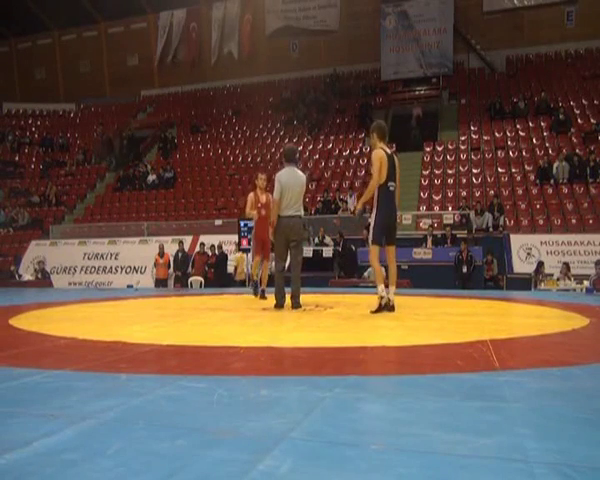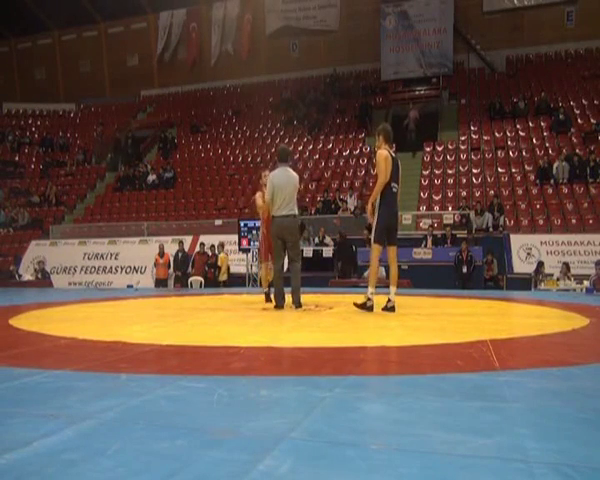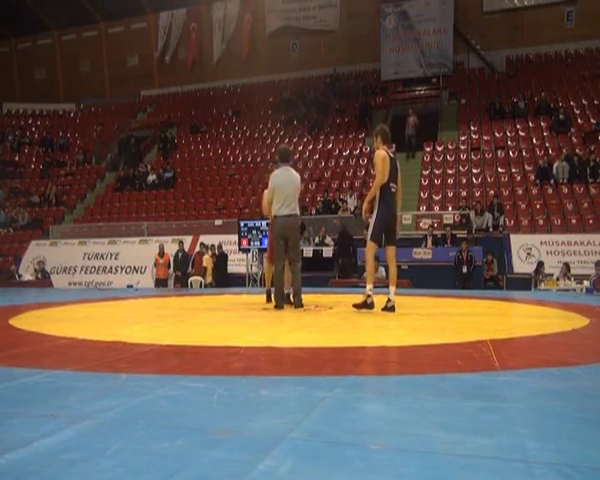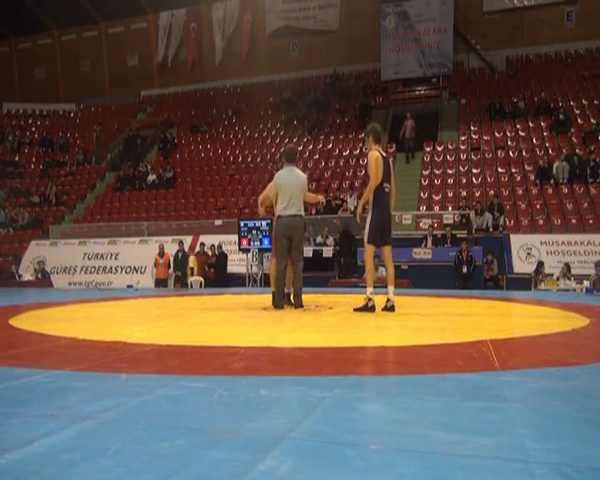
dt=0.4s
person 1, frame 1
left shoulder: (377, 152)
right shoulder: (393, 156)
left elbow: (375, 181)
left wrist: (361, 201)
left hip: (380, 209)
right hip: (393, 210)
left knee: (373, 255)
right knee: (391, 257)
left ankle: (383, 294)
right ankle: (390, 300)
person 1, frame 2
left shoulder: (382, 153)
right shoulder: (396, 159)
left elbow: (382, 180)
left wrist: (370, 202)
left hip: (383, 208)
right hip: (394, 210)
left knee: (374, 255)
right knee: (392, 257)
left ankle: (370, 299)
right ankle: (391, 301)
person 1, frame 3
left shoulder: (380, 154)
right shoulder: (395, 160)
left elbow: (379, 180)
left wrist: (366, 201)
left hip: (382, 208)
right hip: (392, 210)
left knee: (370, 252)
right knee: (391, 257)
left ankle: (369, 296)
right ankle: (391, 301)
person 1, frame 4
left shoulder: (373, 154)
right shoulder: (387, 158)
left elbow: (373, 182)
left wrist: (361, 204)
left hip: (376, 208)
right hip: (386, 209)
left knee: (369, 254)
right knee: (388, 257)
left ankle: (370, 300)
right ankle: (390, 300)
person 2, frame 1
left shoulder: (280, 175)
right shoulder: (302, 177)
left elbow: (276, 201)
left wrist: (272, 224)
left hip: (282, 221)
right hip: (297, 221)
left knee: (280, 262)
right knee: (296, 263)
left ankle: (280, 300)
right ankle: (295, 300)
person 2, frame 2
left shoulder: (272, 176)
right shoulder: (295, 176)
left elbow: (268, 201)
left hip: (277, 221)
right hip: (292, 220)
left knee: (277, 262)
right knee: (295, 260)
left ankle: (279, 301)
right ankle: (296, 298)
person 2, frame 3
left shoulder: (274, 176)
right shoulder: (297, 176)
left elbow: (269, 201)
left wrist: (270, 213)
left hip: (278, 220)
right hip: (293, 220)
left knee: (279, 262)
right knee: (295, 261)
left ankle: (279, 300)
right ankle: (297, 299)
person 2, frame 4
left shoulder: (279, 176)
right shoulder: (303, 177)
left elbow: (272, 198)
right wrist: (317, 198)
left hip: (282, 220)
right hip: (297, 220)
left knee: (281, 261)
right knee: (297, 262)
left ankle: (279, 300)
right ankle: (298, 299)
person 3, frame 1
left shoulder: (269, 196)
right shoulder: (252, 195)
right elbow: (246, 212)
right wrist: (252, 213)
left hip: (267, 232)
right hip: (257, 232)
left knee: (266, 261)
right knee: (257, 259)
left ankle: (263, 290)
right ankle: (255, 280)
person 3, frame 2
right shoulder: (259, 194)
right elbow: (260, 206)
right hip: (265, 231)
right knee: (265, 263)
left ankle: (268, 285)
right ankle: (266, 293)
person 3, frame 3
right shoulder: (268, 192)
right elbow: (266, 211)
right hip: (274, 228)
left knee: (287, 262)
right knee: (270, 262)
left ankle: (287, 295)
right ankle: (268, 290)
person 3, frame 4
left shoulder: (295, 186)
right shoulder: (274, 185)
left elbow: (307, 197)
right elbow: (262, 199)
left wrist: (318, 197)
right wrist: (260, 206)
left hip: (292, 224)
right hip: (279, 223)
left knee: (290, 260)
right knee: (276, 259)
left ankle: (287, 295)
right ankle: (274, 294)
